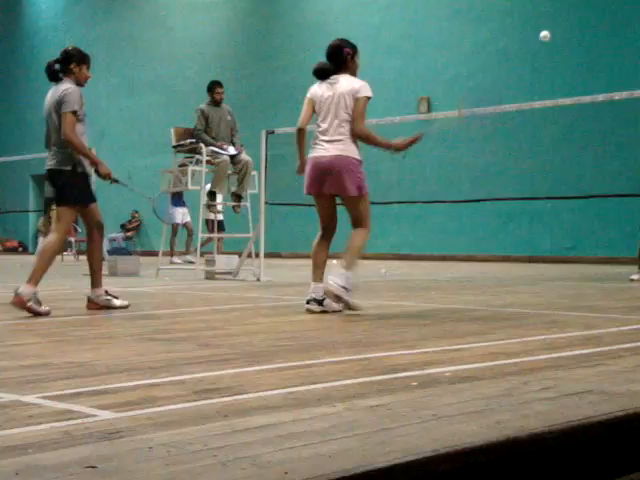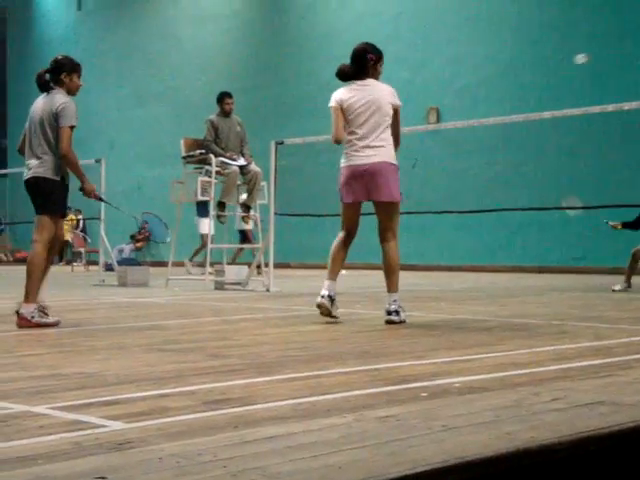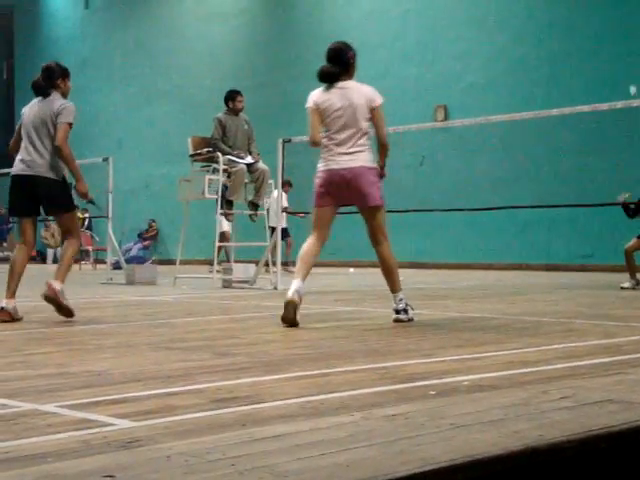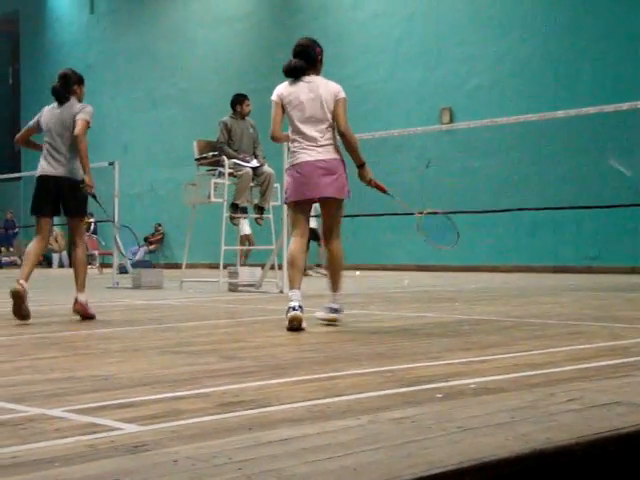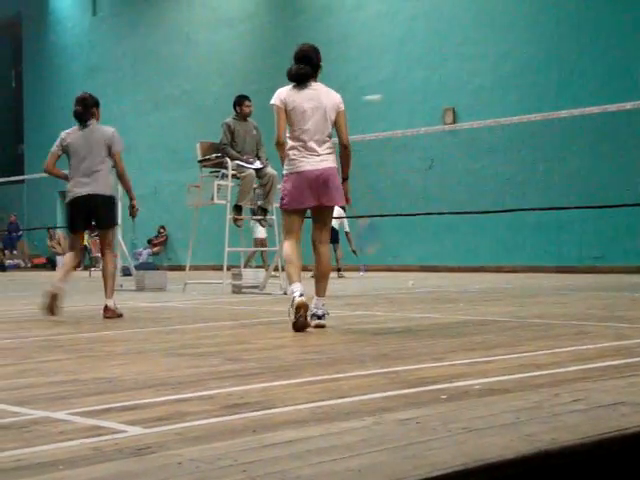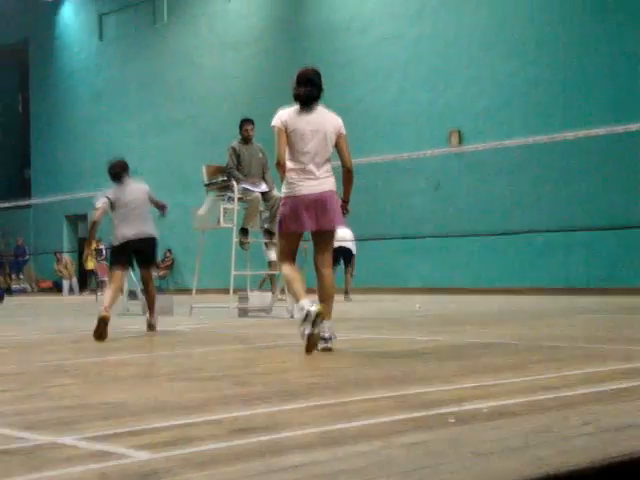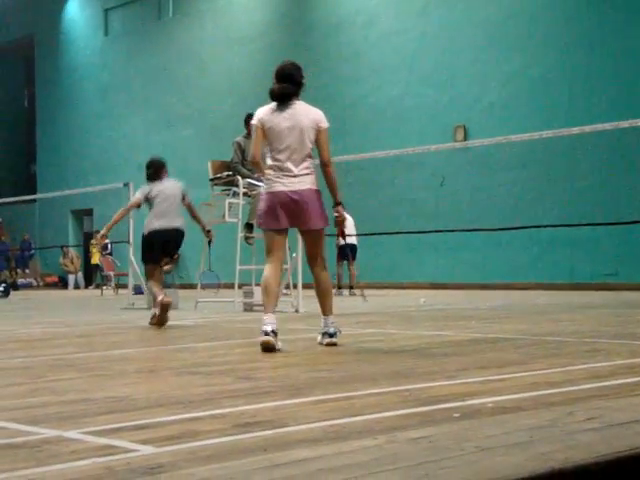
dt=0.4s
person 1, frame 1
left shoulder: (316, 89)
right shoulder: (358, 86)
left elbow: (300, 128)
right elbow: (358, 132)
left wrist: (301, 160)
right wrist: (393, 145)
left hip: (317, 161)
right hip: (344, 160)
left knee: (326, 229)
right knee: (361, 226)
left ankle: (315, 294)
right ankle: (341, 279)
person 1, frame 2
left shoulder: (340, 96)
right shoulder: (389, 92)
left elbow: (338, 137)
left hip: (353, 167)
right hip: (384, 166)
left knee: (347, 233)
right knee: (389, 237)
left ankle: (328, 292)
right ankle: (393, 306)
person 1, frame 3
left shoulder: (317, 97)
right shoulder: (368, 94)
left elbow: (314, 138)
right elbow: (383, 139)
right wrist: (381, 165)
left hip: (330, 172)
right hip: (362, 171)
left knee: (316, 237)
right knee: (380, 240)
left ankle: (295, 290)
right ankle: (401, 305)
person 1, frame 4
left shoulder: (282, 90)
right shoulder: (333, 88)
left elbow: (275, 133)
right elbow: (344, 131)
right wrist: (362, 165)
left hip: (300, 166)
right hip: (330, 164)
left knee: (298, 236)
right knee: (331, 237)
left ankle: (295, 303)
right ankle: (334, 304)
person 1, frame 5
left shoulder: (283, 95)
right shoulder: (333, 97)
left elbow: (280, 140)
right elbow: (345, 143)
right wrist: (345, 178)
left hip: (297, 173)
right hip: (327, 171)
left knee: (291, 240)
right knee: (322, 241)
left ankle: (297, 292)
right ankle: (319, 309)
person 1, frame 6
left shoulder: (284, 116)
right shoulder: (334, 120)
left elbow: (280, 160)
right elbow: (348, 166)
right wrist: (345, 200)
left hip: (295, 196)
right hip: (326, 194)
left knee: (287, 261)
right knee: (324, 264)
left ankle: (307, 307)
right ankle: (325, 332)
person 1, frame 7
left shoulder: (262, 115)
right shoulder: (316, 115)
left elbow: (255, 159)
right elbow: (326, 162)
right wrist: (337, 202)
left hip: (274, 195)
right hip: (307, 192)
left knee: (273, 263)
right knee: (317, 263)
left ankle: (268, 327)
right ankle: (329, 328)
person 2, frame 1
left shoulder: (54, 92)
right shoulder: (70, 91)
left elbow: (52, 138)
right elbow: (68, 136)
left wrist: (87, 164)
right wrist: (98, 163)
left hip: (62, 168)
right hip: (68, 169)
left knee: (96, 228)
right knee: (61, 231)
left ankle: (98, 294)
right ankle: (26, 292)
person 2, frame 2
left shoulder: (39, 102)
right shoulder: (65, 104)
left elbow: (23, 147)
right elbow: (64, 150)
right wrist: (85, 181)
left hip: (33, 176)
right hip: (50, 178)
left knee: (48, 240)
right knee: (43, 240)
left ankle: (30, 303)
right ankle: (30, 309)
person 2, frame 3
left shoulder: (29, 107)
right shoulder: (64, 106)
right elbow: (60, 144)
right wrist: (79, 179)
right hip: (49, 177)
left knee: (25, 242)
right knee: (73, 236)
right ankle: (55, 285)
person 2, frame 4
left shoulder: (46, 112)
right shoulder: (83, 109)
left elbow: (20, 139)
right elbow: (79, 135)
right wrist: (87, 173)
left hip: (45, 178)
right hip: (70, 178)
left knee: (41, 237)
right knee: (78, 240)
left ankle: (21, 284)
right ankle: (80, 299)
person 2, frame 5
left shoulder: (66, 135)
right shoulder: (110, 133)
left elbow: (49, 167)
right elbow: (120, 170)
right wrist: (132, 198)
left hip: (76, 198)
right hip: (103, 196)
left knee: (74, 250)
right knee: (108, 250)
left ankle: (57, 285)
right ankle: (109, 304)
person 2, frame 6
left shoulder: (110, 195)
right shoulder: (143, 187)
left elbow: (96, 219)
right elbow: (160, 205)
left wrist: (88, 243)
right wrist: (163, 208)
left hip: (123, 241)
right hip: (147, 238)
left knee: (115, 285)
right knee: (147, 278)
left ankle: (104, 312)
right ankle: (152, 319)
person 2, frame 7
left shoulder: (147, 189)
right shoulder: (179, 186)
left elbow: (127, 209)
right elbow: (192, 211)
left wrist: (107, 228)
right wrist: (205, 228)
left hip: (153, 232)
right hip: (175, 232)
left knee: (151, 278)
right knee: (157, 272)
left ankle: (162, 299)
right ankle: (160, 306)
person 3, frame 1
left shoulder: (228, 110)
right shoulder: (203, 110)
left elbow: (235, 131)
right elbow: (198, 133)
left wrist: (237, 144)
right wrist: (215, 144)
right hip: (211, 148)
left knee: (247, 161)
right knee: (225, 160)
left ankle: (238, 194)
person 3, frame 2
left shoulder: (238, 121)
right shoulder: (212, 121)
left elbow: (244, 142)
right elbow: (208, 143)
left wrist: (247, 155)
right wrist: (224, 154)
left hip: (239, 159)
right hip: (221, 159)
left knee: (256, 171)
right knee: (234, 171)
left ankle: (248, 204)
right ankle: (222, 203)
person 3, frame 3
left shoulder: (245, 119)
right shoulder: (220, 119)
left elbow: (252, 140)
right elbow: (216, 142)
left wrist: (254, 153)
right wrist: (232, 152)
left hip: (246, 157)
right hip: (228, 157)
left knee: (264, 169)
right knee: (241, 168)
left ankle: (255, 202)
right ankle: (229, 201)
person 3, frame 4
left shoulder: (250, 123)
right shoulder: (226, 122)
left elbow: (257, 144)
right elbow: (222, 145)
left wrist: (259, 157)
right wrist: (238, 156)
left hip: (251, 161)
right hip: (233, 160)
left knee: (269, 173)
right knee: (247, 172)
left ankle: (260, 206)
right ankle: (235, 205)
person 3, frame 5
left shoulder: (253, 125)
right shoulder: (228, 124)
left elbow: (260, 146)
right elbow: (224, 147)
left wrist: (262, 158)
right wrist: (241, 158)
left hip: (254, 162)
right hip: (236, 162)
left knee: (272, 174)
right knee: (250, 173)
left ankle: (263, 208)
right ankle: (238, 207)
person 3, frame 6
left shoulder: (259, 148)
right shoulder: (234, 147)
left elbow: (266, 169)
right elbow: (231, 170)
left wrist: (268, 182)
right wrist: (247, 181)
left hip: (260, 185)
right hip: (242, 185)
left knee: (277, 197)
right knee: (256, 196)
left ankle: (270, 231)
right ankle: (244, 230)
person 3, frame 7
right shoulder: (239, 142)
right elbow: (235, 165)
right wrist: (251, 176)
right hip: (246, 179)
right knee: (260, 191)
right ankle: (249, 226)
